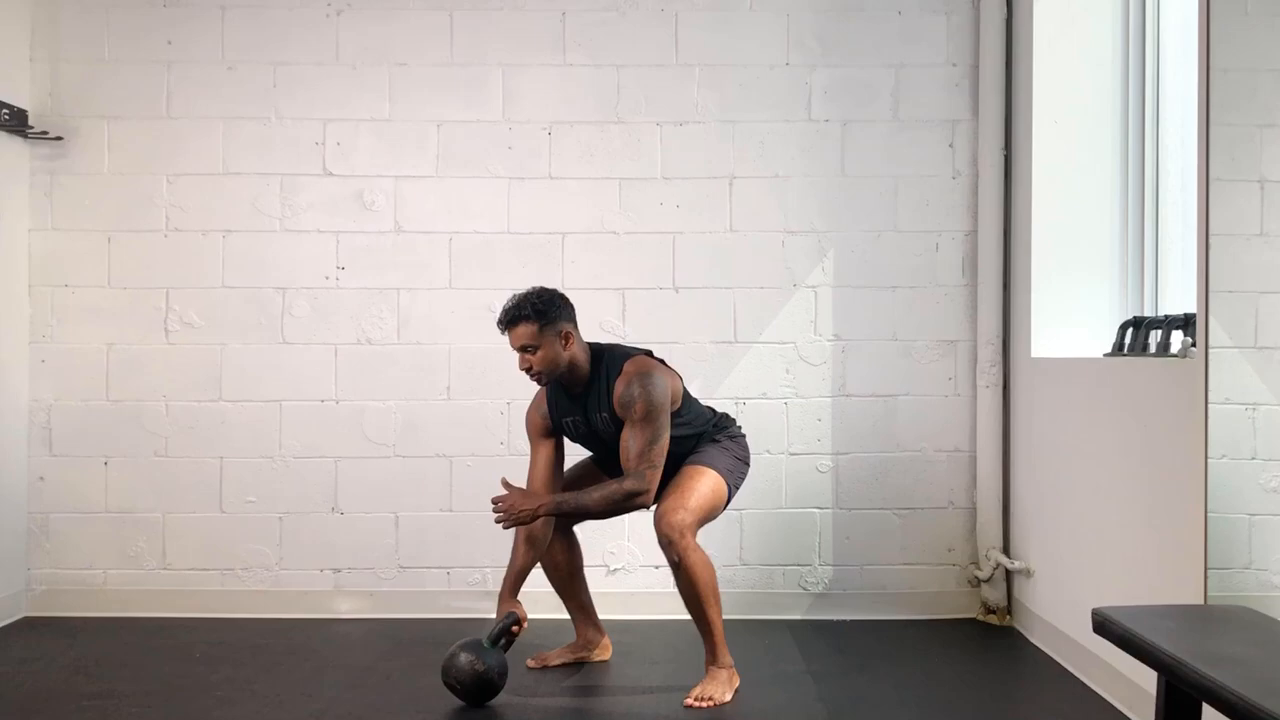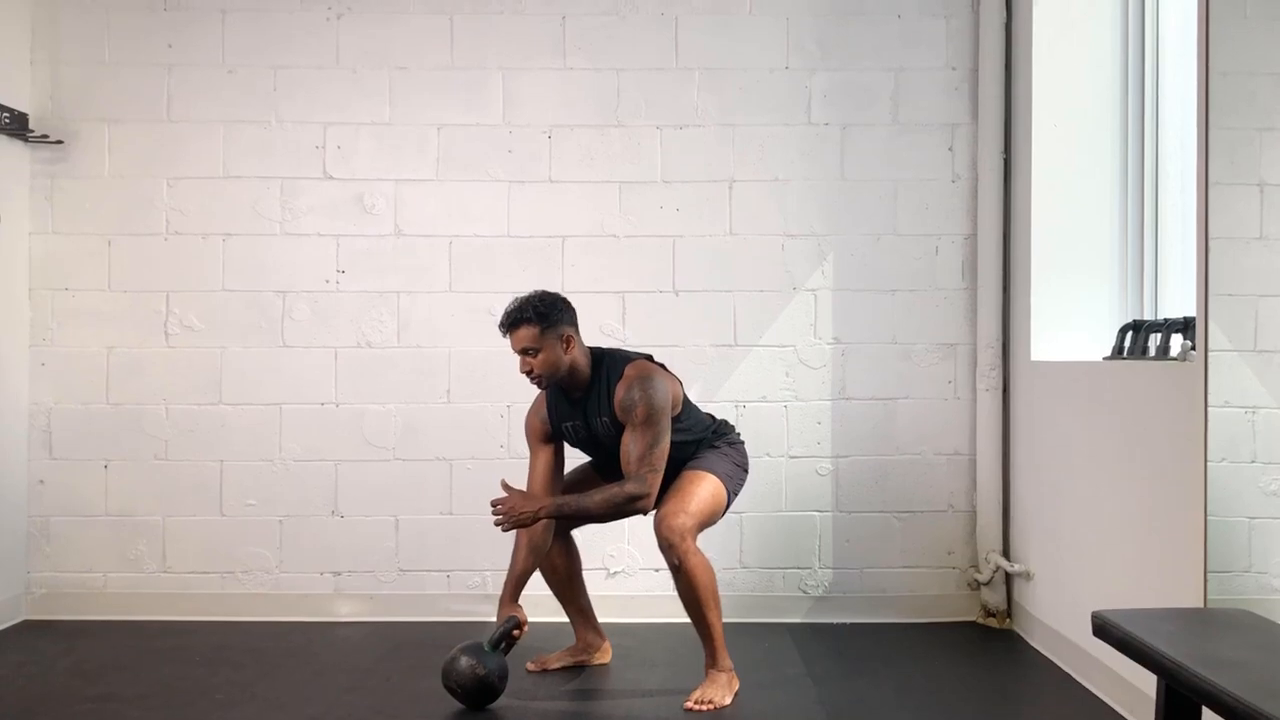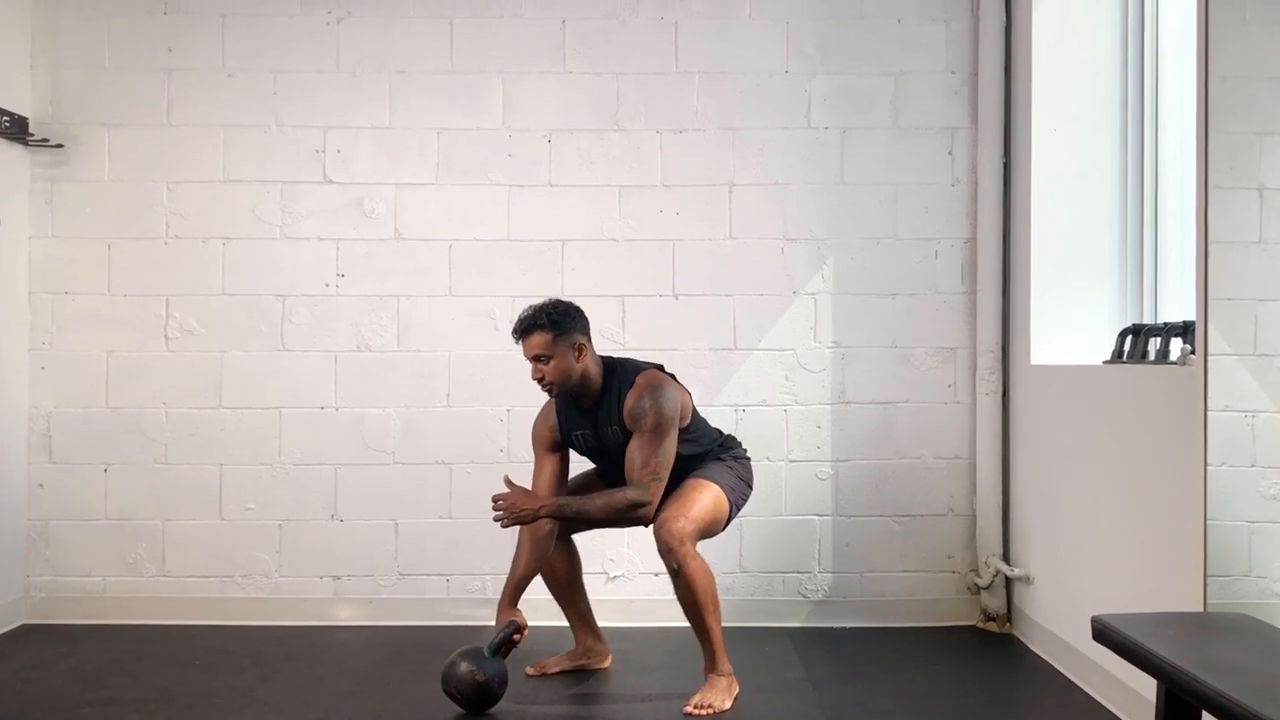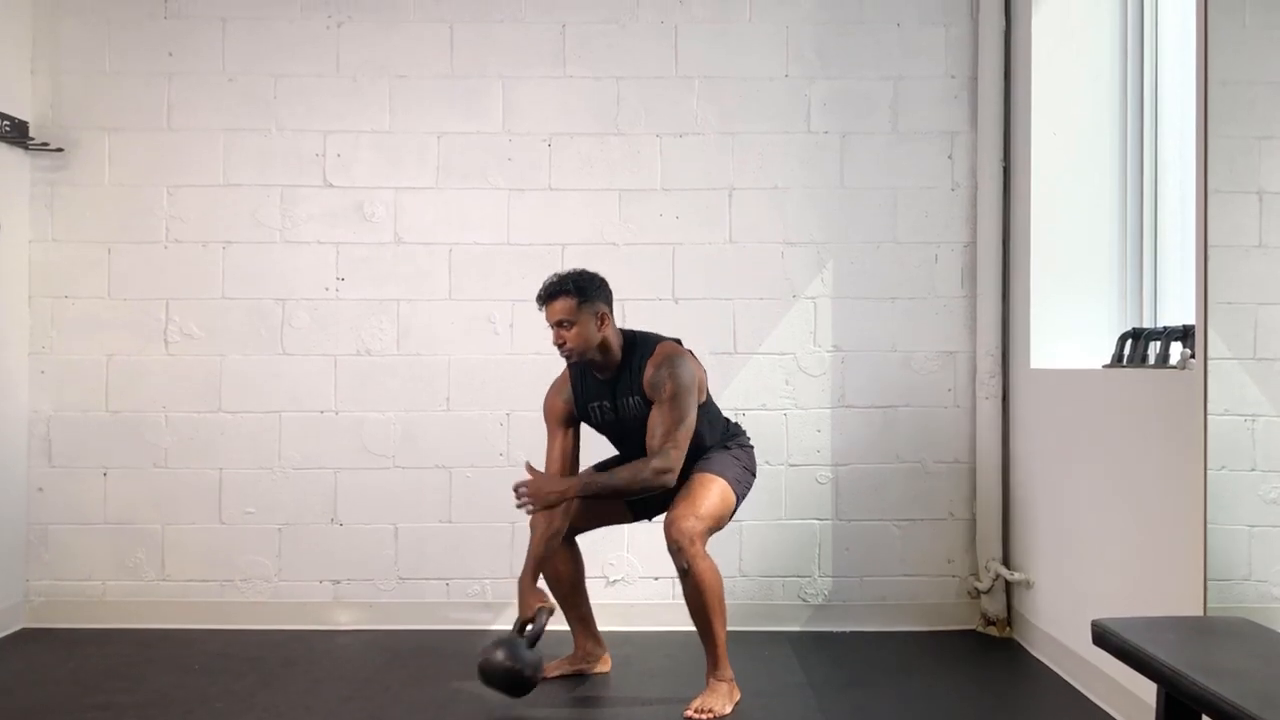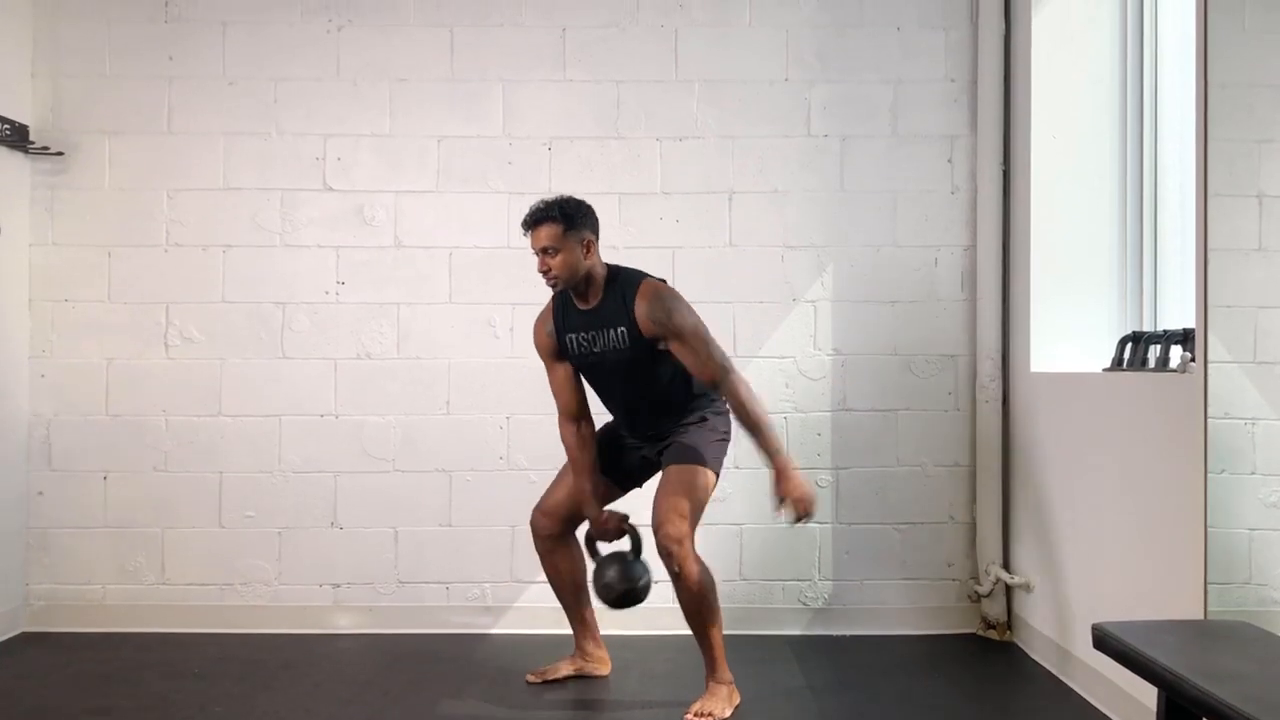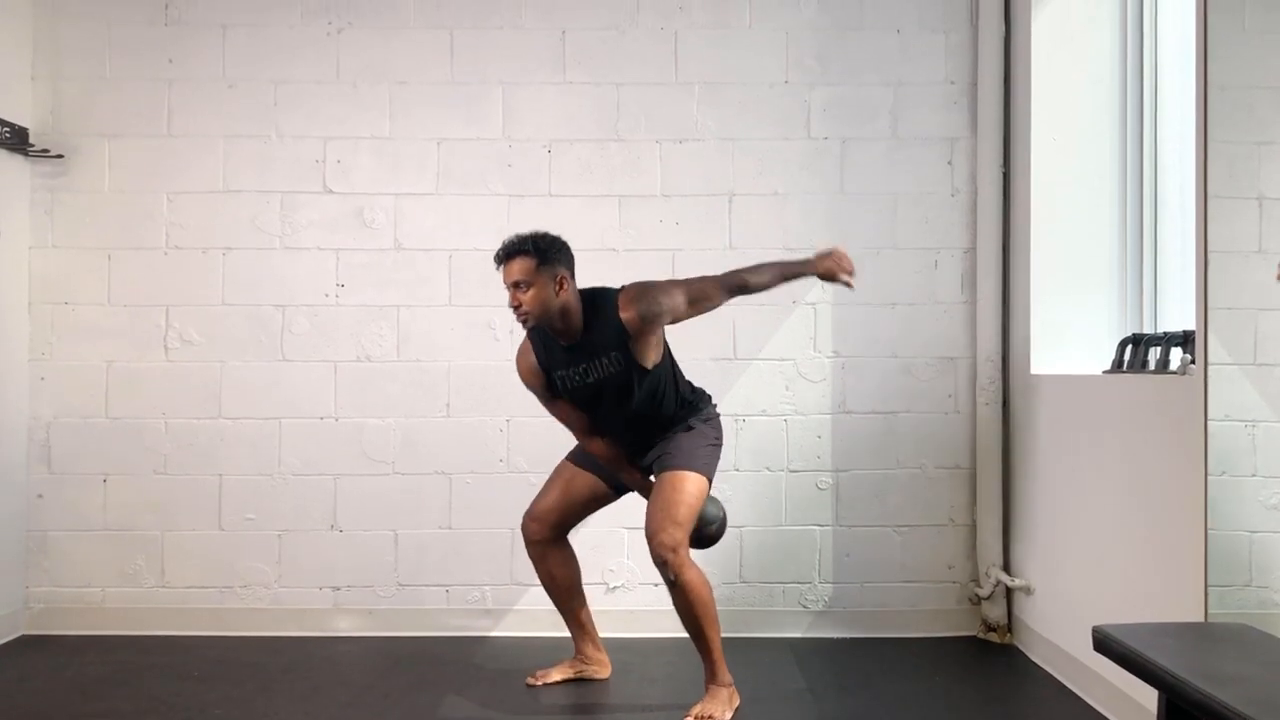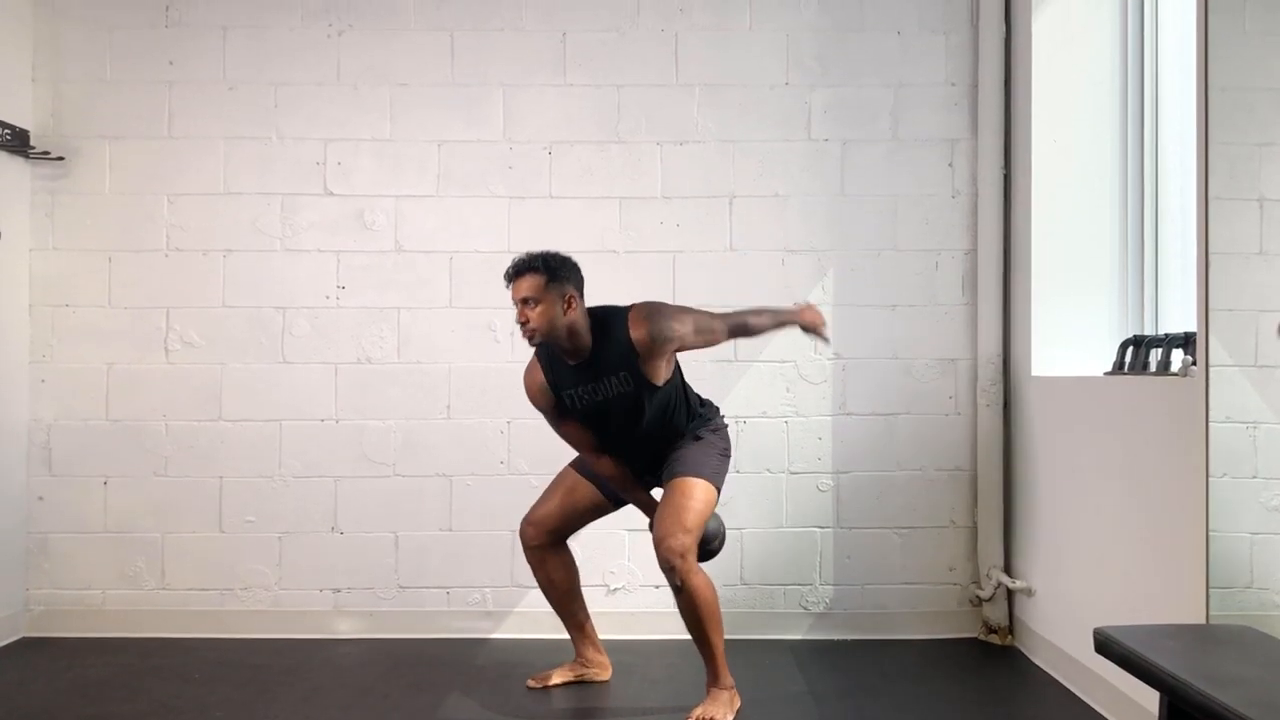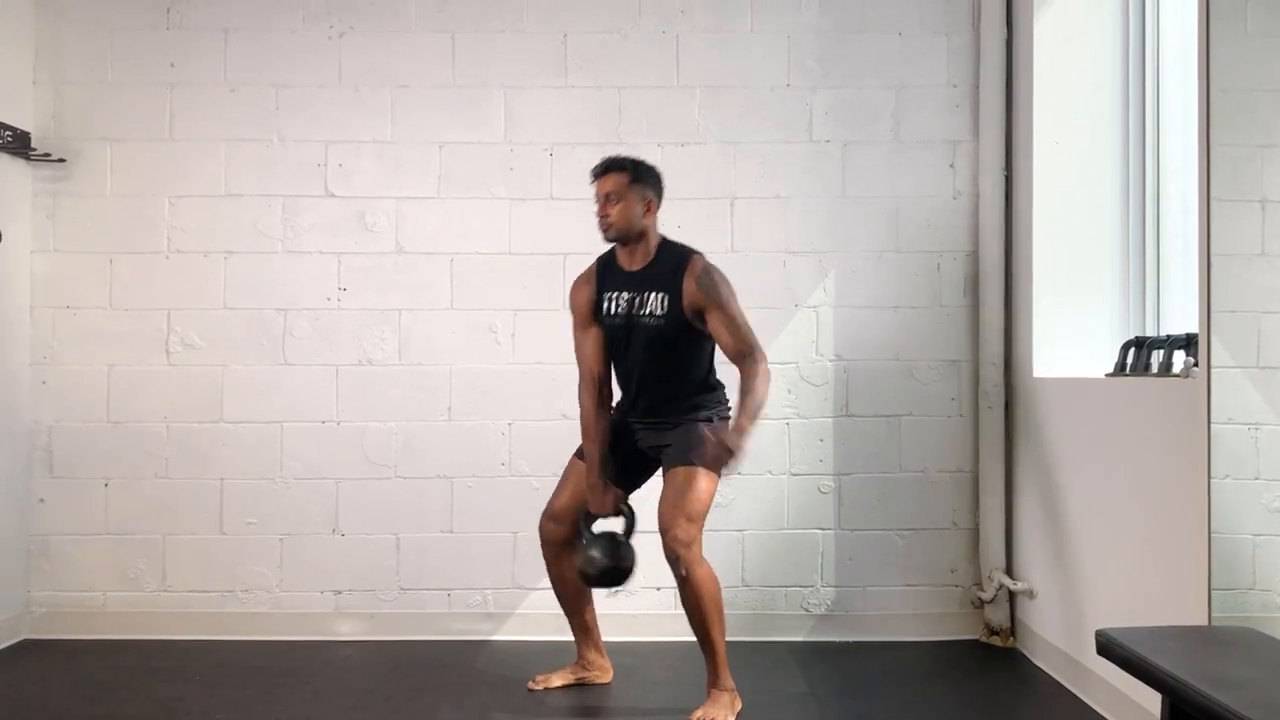
dt=0.2s
person 1, frame 1
left shoulder: (638, 381)
right shoulder: (545, 406)
left elbow: (641, 488)
right elbow: (539, 502)
left wrist: (545, 504)
right wrist: (508, 595)
left hip: (714, 446)
left knee: (673, 525)
right knee: (551, 515)
left ankle: (721, 665)
right ankle: (590, 638)
person 1, frame 2
left shoulder: (639, 385)
right shoulder: (544, 412)
left elbow: (642, 493)
right elbow: (540, 510)
left wrist: (544, 507)
right wrist: (509, 600)
left hip: (713, 453)
left knee: (673, 528)
right knee: (549, 519)
left ankle: (721, 668)
right ankle: (589, 640)
person 1, frame 3
left shoulder: (650, 394)
right shoulder: (552, 420)
left elbow: (643, 502)
right elbow: (543, 514)
left wrist: (544, 504)
right wrist: (508, 602)
left hip: (717, 467)
left knee: (672, 532)
right knee: (548, 522)
left ankle: (720, 673)
right ankle: (590, 644)
person 1, frame 4
left shoulder: (668, 366)
right shoulder: (566, 391)
left elbow: (666, 468)
right elbow: (559, 485)
left wrist: (567, 491)
right wrist: (529, 581)
left hip: (720, 457)
right hip: (645, 465)
left knee: (683, 533)
right knee: (548, 526)
left ankle: (722, 679)
right ankle: (590, 650)
person 1, frame 5
left shoulder: (649, 301)
right shoulder: (548, 325)
left elbow: (727, 382)
right elbow: (575, 420)
left wrist: (782, 466)
right wrist: (595, 507)
left hip: (692, 420)
right hip: (627, 429)
left knee: (671, 537)
right knee: (547, 520)
right ankle: (589, 650)
person 1, frame 6
left shoulder: (631, 311)
right shoulder: (532, 362)
left elbow: (728, 287)
right elbow: (592, 437)
left wrist: (814, 266)
right wrist: (648, 492)
left hip: (685, 430)
right hip: (615, 439)
left knee: (666, 544)
right knee: (539, 527)
right ankle: (590, 654)
person 1, frame 7
left shoulder: (641, 329)
right shoulder: (540, 377)
left elbow: (729, 324)
right elbow: (598, 454)
left wrist: (794, 315)
right wrist: (645, 502)
left hip: (693, 440)
right hip: (618, 453)
left knee: (673, 546)
right knee: (537, 531)
right ankle: (589, 656)
person 1, frame 8
left shoulder: (695, 274)
right shoulder: (590, 286)
left elbow: (751, 359)
right elbow: (592, 381)
left wrist: (739, 428)
right wrist: (599, 481)
left hip: (693, 420)
right hip: (628, 420)
left knee: (679, 542)
right knee: (557, 527)
right ankle: (592, 659)
